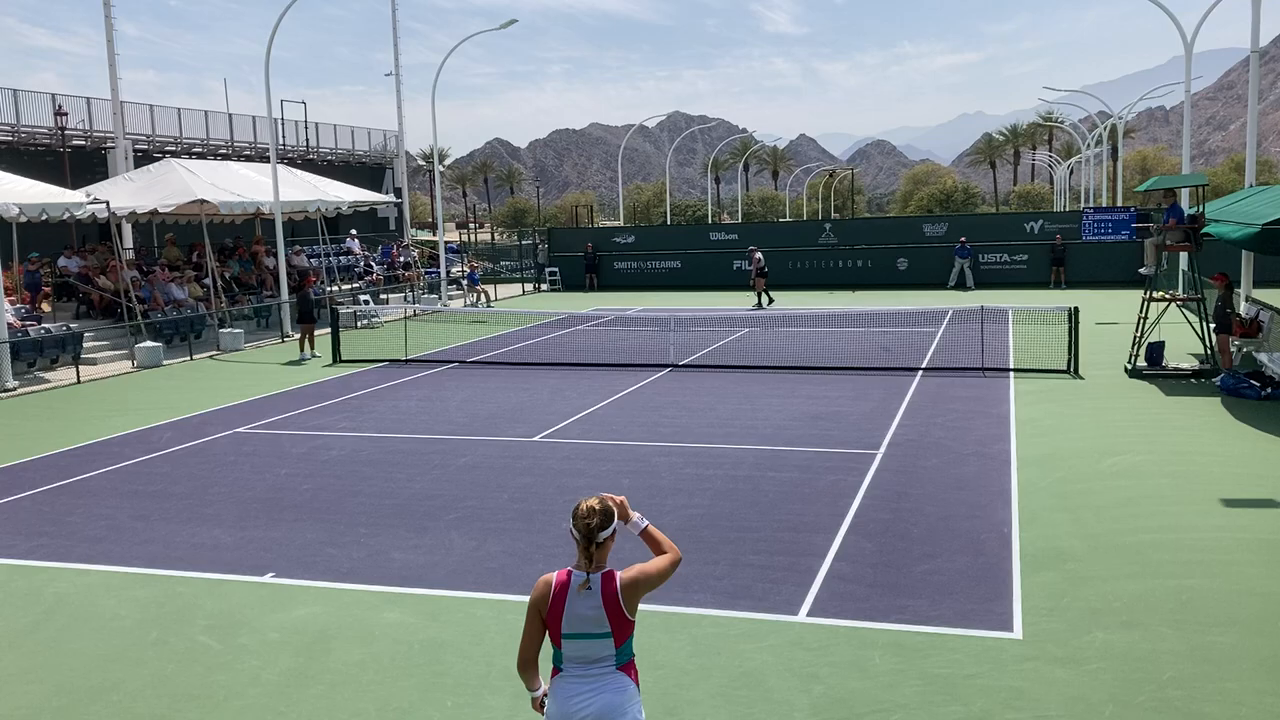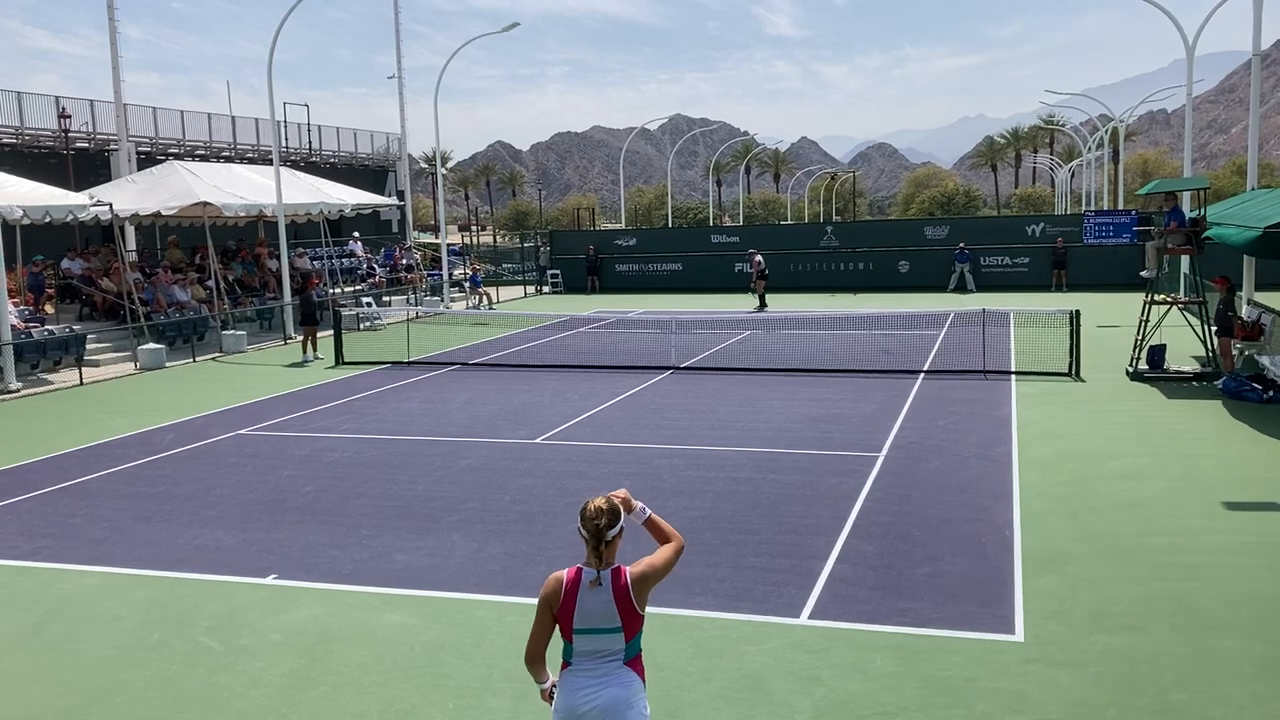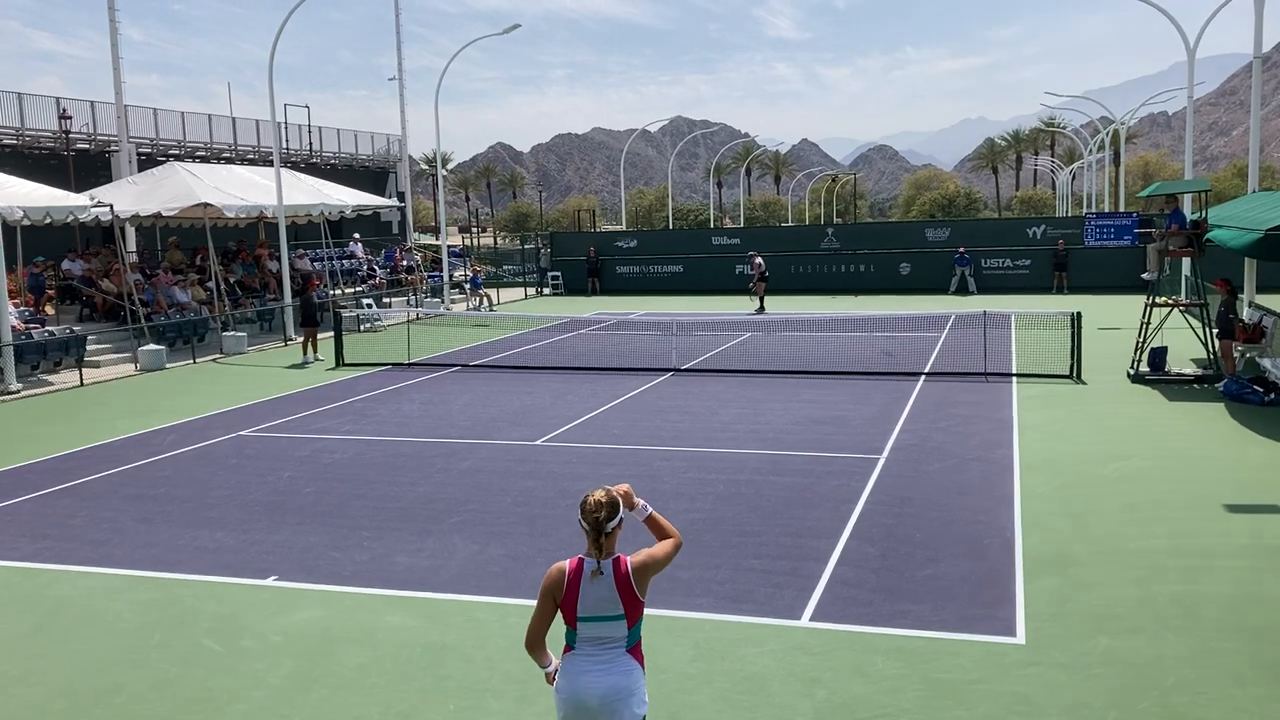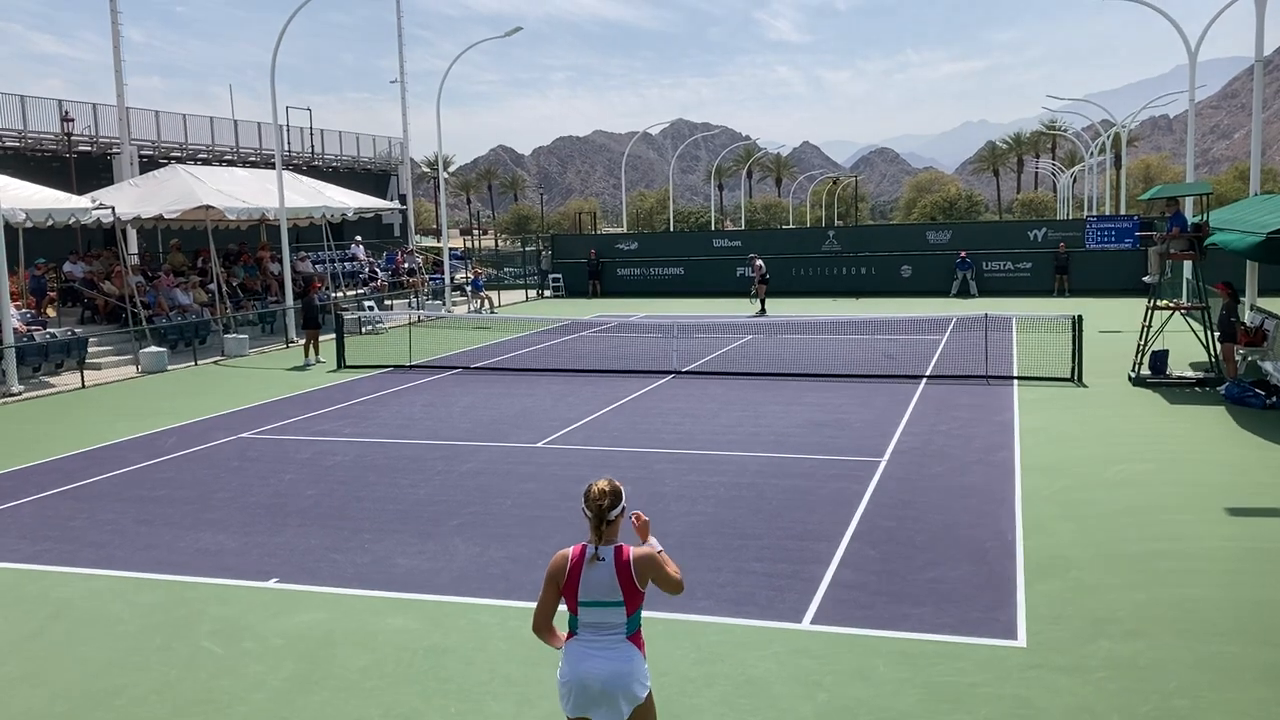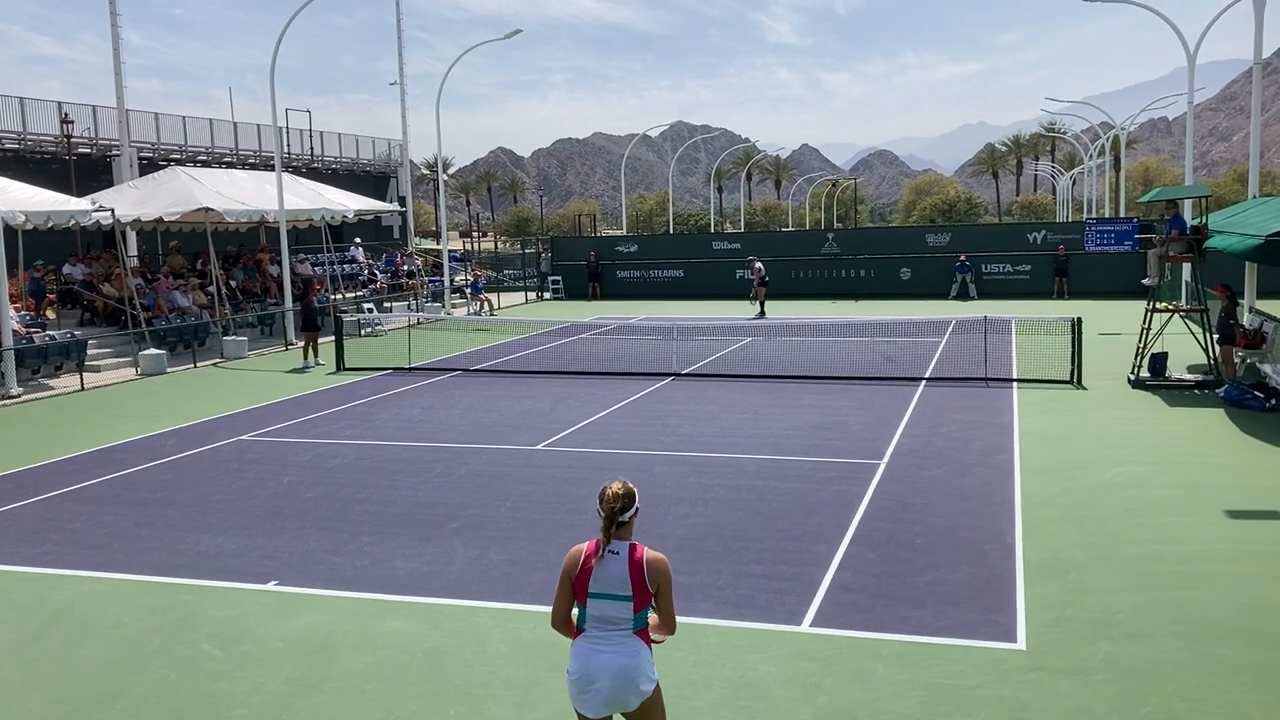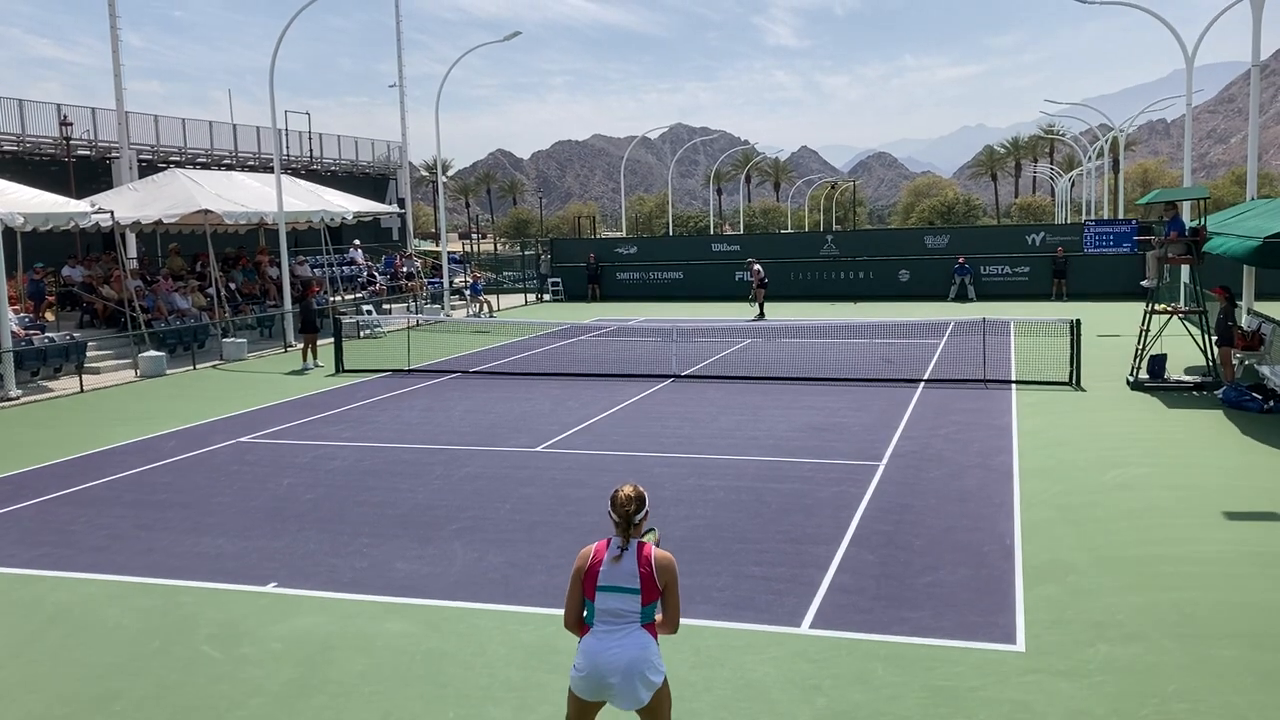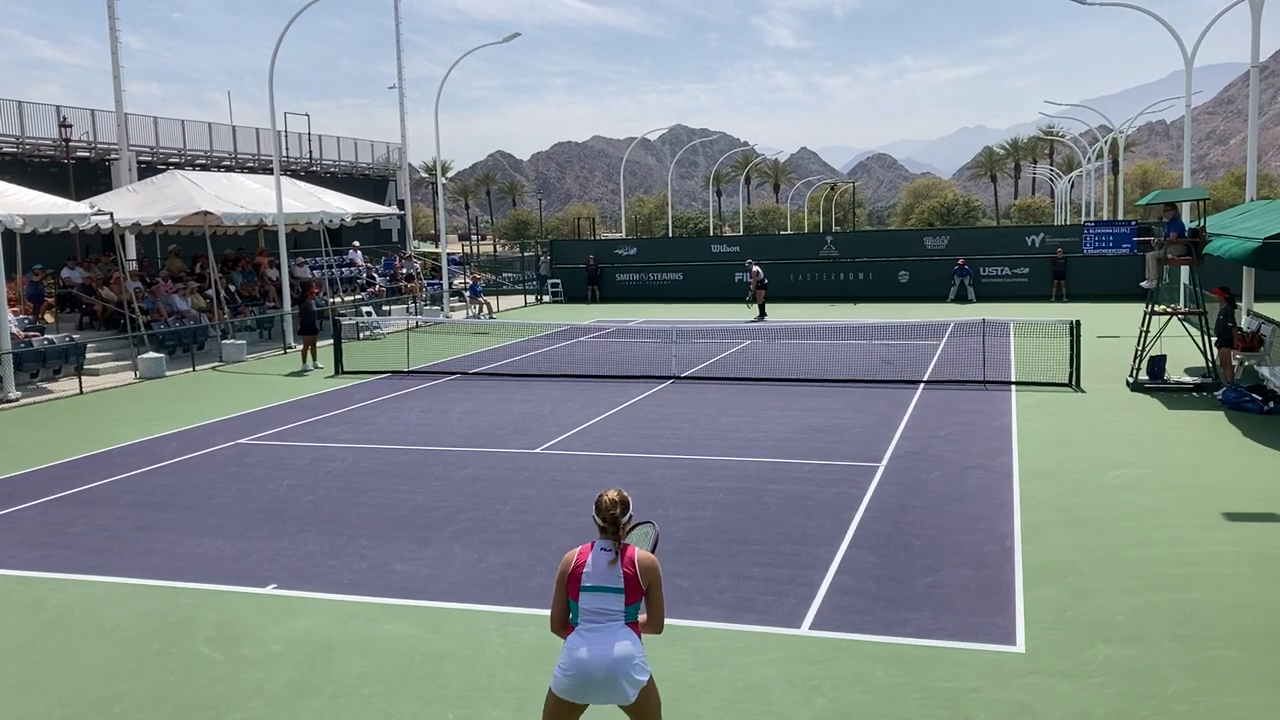
dt=0.2s
person 1, frame 1
left shoulder: (547, 588)
right shoulder: (628, 584)
left elbow: (526, 663)
right elbow: (673, 555)
left wrist: (536, 691)
right wrist: (632, 518)
person 1, frame 2
left shoulder: (557, 585)
right shoulder: (637, 579)
left elbow: (533, 657)
right elbow: (676, 543)
left wrist: (545, 683)
right wrist: (636, 508)
person 1, frame 3
left shoulder: (560, 575)
right shoulder: (638, 568)
left elbow: (533, 642)
right elbow: (674, 540)
left wrist: (548, 665)
right wrist: (637, 505)
left hip: (574, 689)
right hip: (622, 690)
person 1, frame 4
left shoulder: (563, 561)
right shoulder: (642, 559)
left elbow: (540, 626)
right elbow: (677, 585)
right wrist: (649, 540)
left hip: (577, 672)
right hip: (625, 675)
person 1, frame 5
left shoulder: (578, 556)
right shoulder: (655, 563)
left elbow: (558, 621)
right elbow: (668, 627)
left hip: (585, 668)
right hip: (633, 668)
person 1, frame 6
left shoulder: (588, 555)
right shoulder: (662, 561)
left elbow: (571, 621)
right elbow: (671, 625)
left hip: (591, 662)
right hip: (640, 663)
person 1, frame 7
left shoulder: (571, 559)
right shoulder: (645, 562)
left elbow: (557, 625)
right elbow: (656, 625)
left hip: (576, 663)
right hip: (626, 662)
